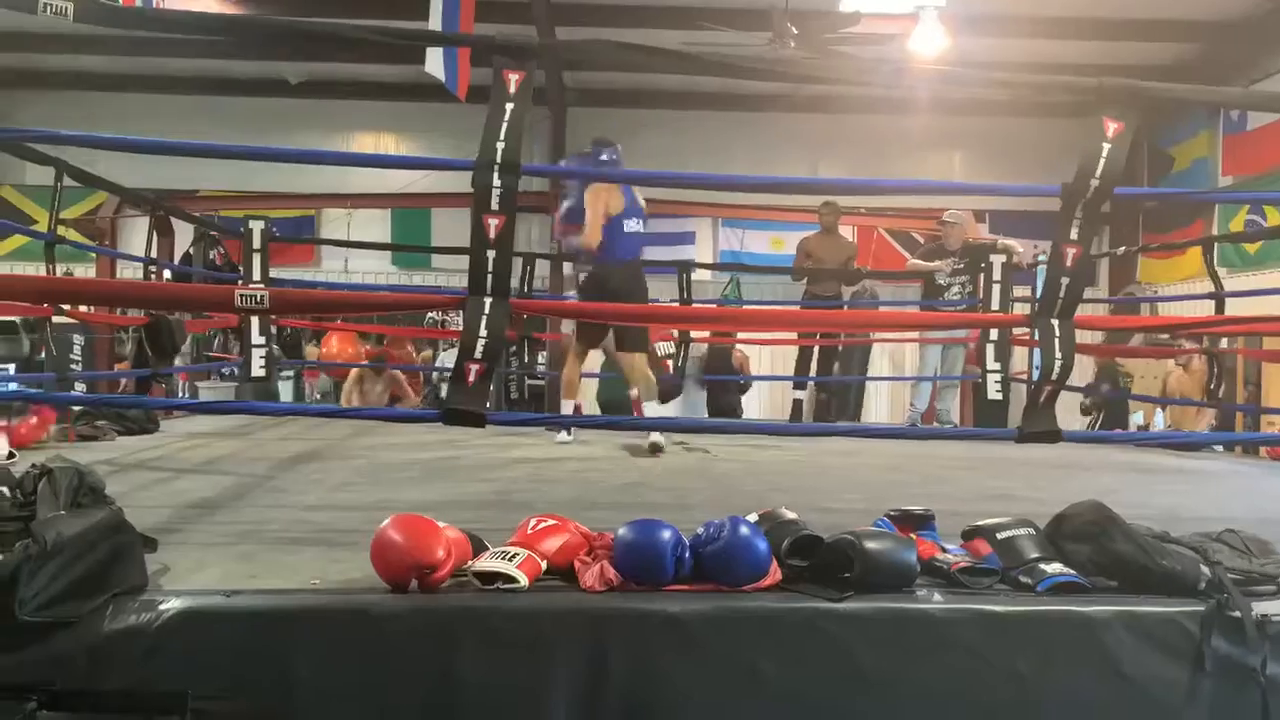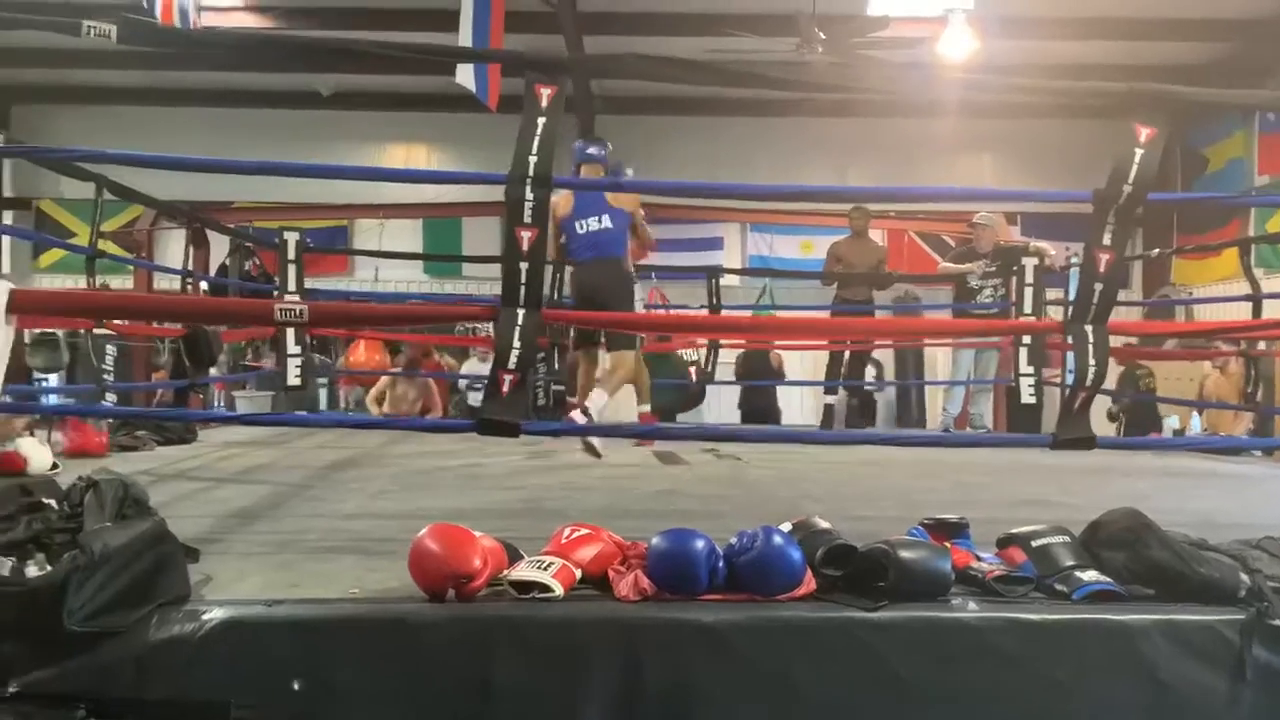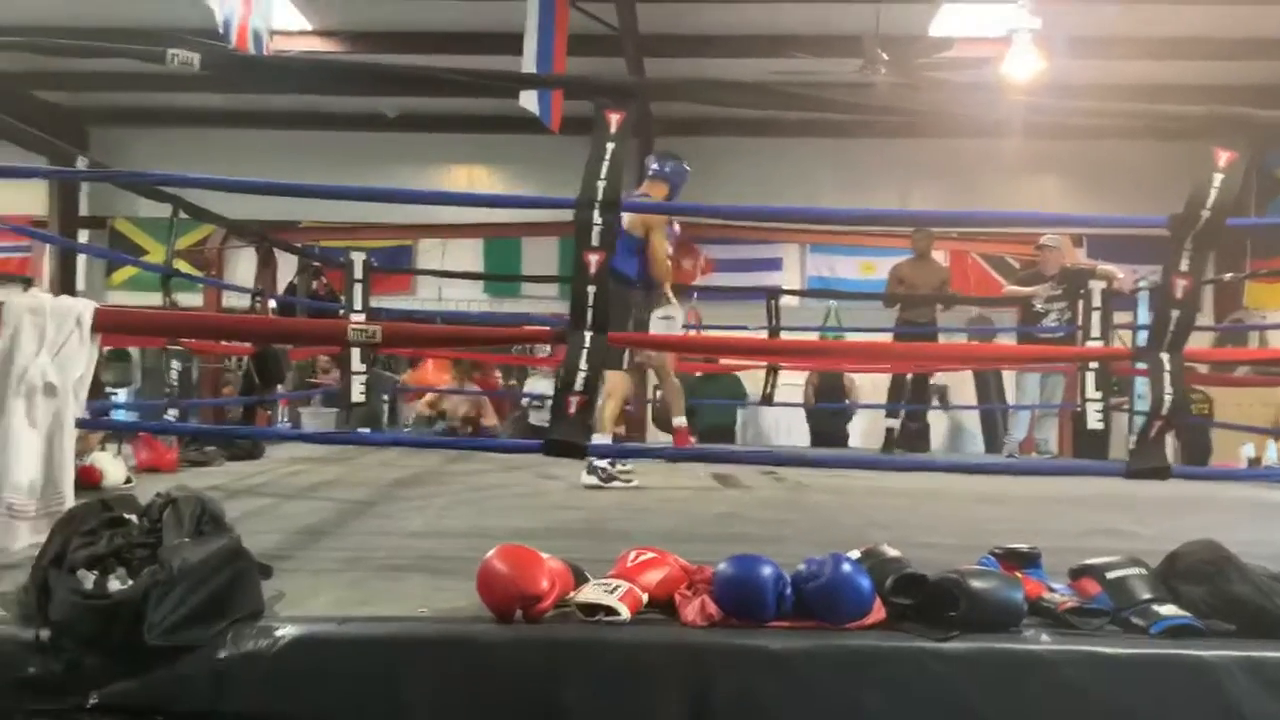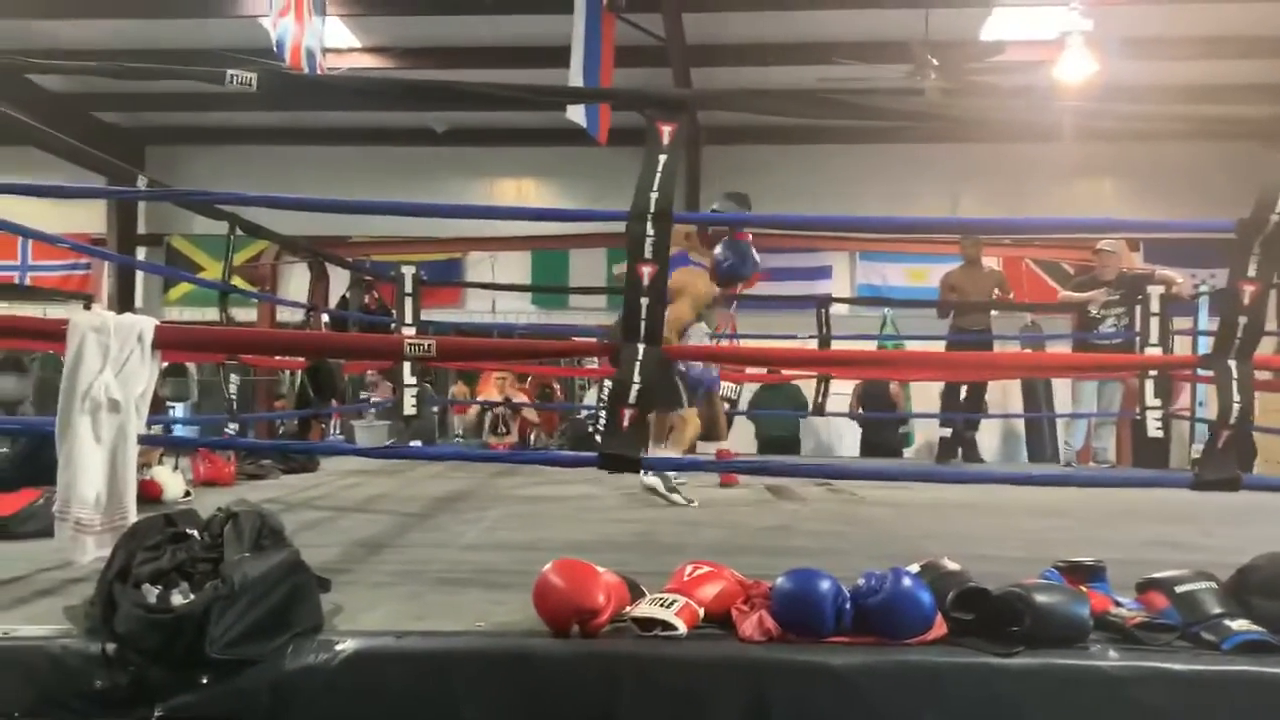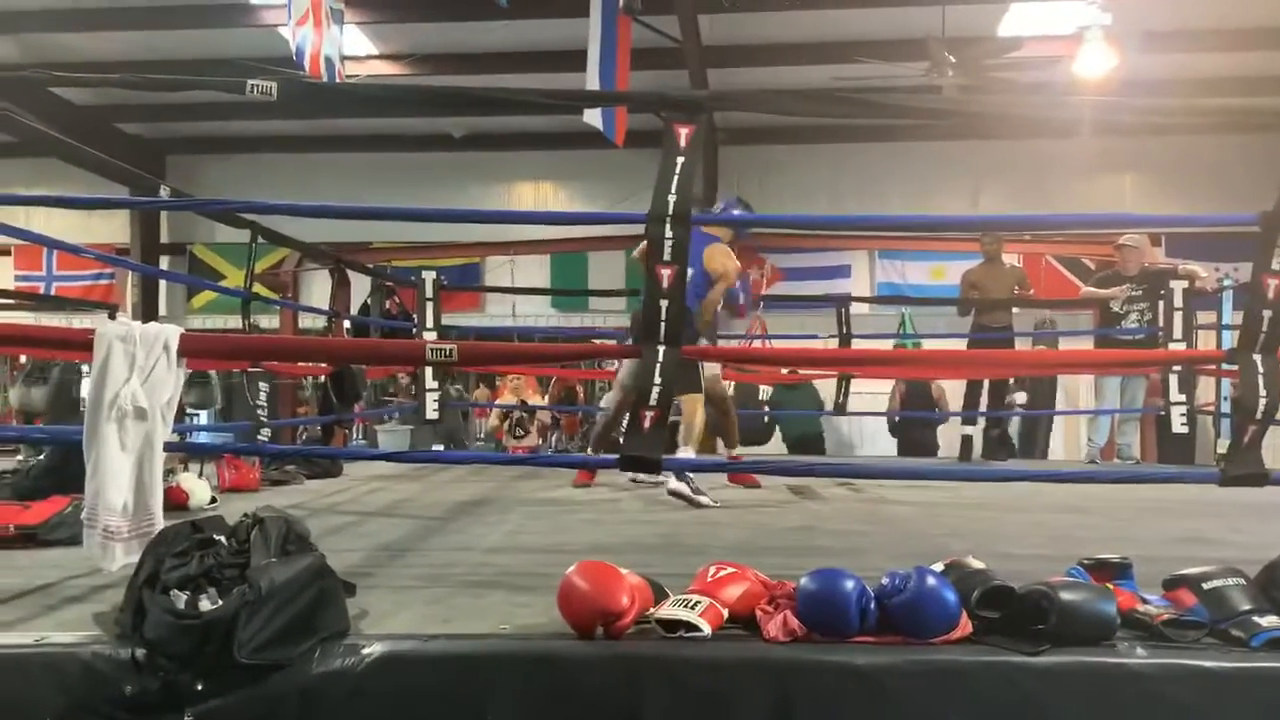
dt=0.5s
person 1, frame 1
left shoulder: (596, 193)
right shoulder: (637, 196)
left elbow: (591, 241)
left wrist: (572, 241)
left hip: (602, 279)
right hip: (633, 279)
left knee: (577, 353)
right knee: (637, 359)
left ankle: (564, 424)
right ankle: (654, 428)
person 1, frame 2
left shoulder: (560, 202)
right shoulder: (625, 193)
left elbow: (553, 252)
right elbow: (645, 240)
left hip: (581, 279)
right hip: (614, 276)
left knee: (587, 357)
right knee: (624, 360)
left ankle: (587, 417)
right ankle: (584, 414)
person 1, frame 3
right shoulder: (655, 213)
right elbow: (658, 273)
right wrist: (663, 266)
left hip: (605, 290)
right hip: (619, 295)
left knee: (616, 377)
right knee: (617, 379)
left ankle: (604, 456)
right ankle: (596, 465)
person 1, frame 4
left shoulder: (679, 245)
right shoulder: (702, 287)
right elbow: (667, 335)
right wrist: (691, 369)
left hip: (623, 336)
right knee: (689, 421)
right ankle: (660, 472)
person 1, frame 5
right shoulder: (728, 262)
left elbow: (639, 256)
right elbow: (704, 314)
right hip: (679, 326)
right knee: (693, 405)
right ankle: (680, 474)
person 2, frame 1
left shoulder: (849, 247)
right shoulder: (807, 243)
left elbow: (849, 280)
right elbow: (794, 275)
left wrist: (860, 274)
right wrist: (805, 269)
left hip: (835, 302)
right hip: (811, 300)
left knee: (829, 355)
right knee: (805, 352)
left ankle: (821, 407)
right ankle: (797, 406)
person 2, frame 2
left shoulder: (880, 251)
right shoulder: (837, 247)
left elbow: (880, 284)
right elbow: (825, 280)
left wrist: (891, 278)
right wrist: (835, 274)
left hip: (866, 307)
right hip: (842, 305)
left knee: (860, 360)
right knee: (835, 357)
left ankle: (853, 412)
right ankle: (828, 411)
person 2, frame 3
left shoulder: (943, 272)
right shoulder: (900, 269)
left elbow: (945, 303)
right elbow: (887, 301)
right wrist: (898, 295)
left hip: (929, 329)
right hip: (905, 327)
left knee: (922, 382)
right knee: (899, 379)
left ankle: (914, 435)
right ankle: (890, 435)
person 2, frame 4
left shoulder: (996, 276)
right shoulder: (951, 277)
left elbow: (1009, 300)
right elbow: (941, 313)
left wrist: (1001, 300)
right wrist: (949, 304)
left hip: (983, 336)
right hip: (958, 335)
left knee: (978, 390)
right knee: (952, 388)
left ankle: (968, 444)
right ankle: (945, 444)
person 2, frame 5
left shoulder: (1016, 273)
right shoulder: (971, 275)
right elbow: (961, 311)
left wrist: (1022, 297)
right wrist: (970, 302)
left hip: (1005, 333)
right hip: (980, 332)
left knee: (1000, 388)
right knee: (974, 386)
left ankle: (992, 443)
right ankle: (966, 443)
person 3, frame 1
left shoulder: (974, 249)
right shoulder: (931, 250)
left elbow: (1004, 243)
right elbow: (910, 265)
left wrist: (1018, 251)
right wrist: (934, 266)
left knee: (952, 374)
right knee: (926, 370)
left ankle: (944, 413)
right ankle: (914, 413)
person 3, frame 2
left shoulder: (1005, 252)
right shoulder: (962, 254)
left elbow: (1035, 246)
right elbow: (941, 268)
left wrist: (1050, 253)
right wrist: (966, 268)
left knee: (986, 378)
right knee: (959, 374)
left ankle: (977, 418)
right ankle: (947, 418)
person 3, frame 3
left shoulder: (1072, 275)
right shoulder: (1028, 277)
left elbow: (1102, 269)
right elbow: (1006, 291)
left wrist: (1119, 277)
right wrist: (1031, 291)
left knee: (1051, 403)
right knee: (1024, 399)
left ankle: (1043, 444)
right ankle: (1011, 444)
person 3, frame 4
left shoulder: (1130, 280)
right shoulder: (1084, 283)
left elbow: (1161, 274)
right elbow: (1062, 297)
left wrist: (1178, 281)
right wrist: (1088, 296)
right hip: (1088, 356)
left knee: (1109, 412)
right knee: (1081, 408)
left ankle: (1102, 454)
right ankle: (1069, 453)
person 3, frame 5
left shoulder: (1153, 275)
right shoulder: (1106, 278)
left elbow: (1185, 268)
right elbow: (1083, 293)
left wrist: (1201, 275)
right wrist: (1109, 293)
right hip: (1110, 352)
left knee: (1133, 408)
right knee: (1105, 405)
left ankle: (1125, 451)
right ankle: (1093, 450)
